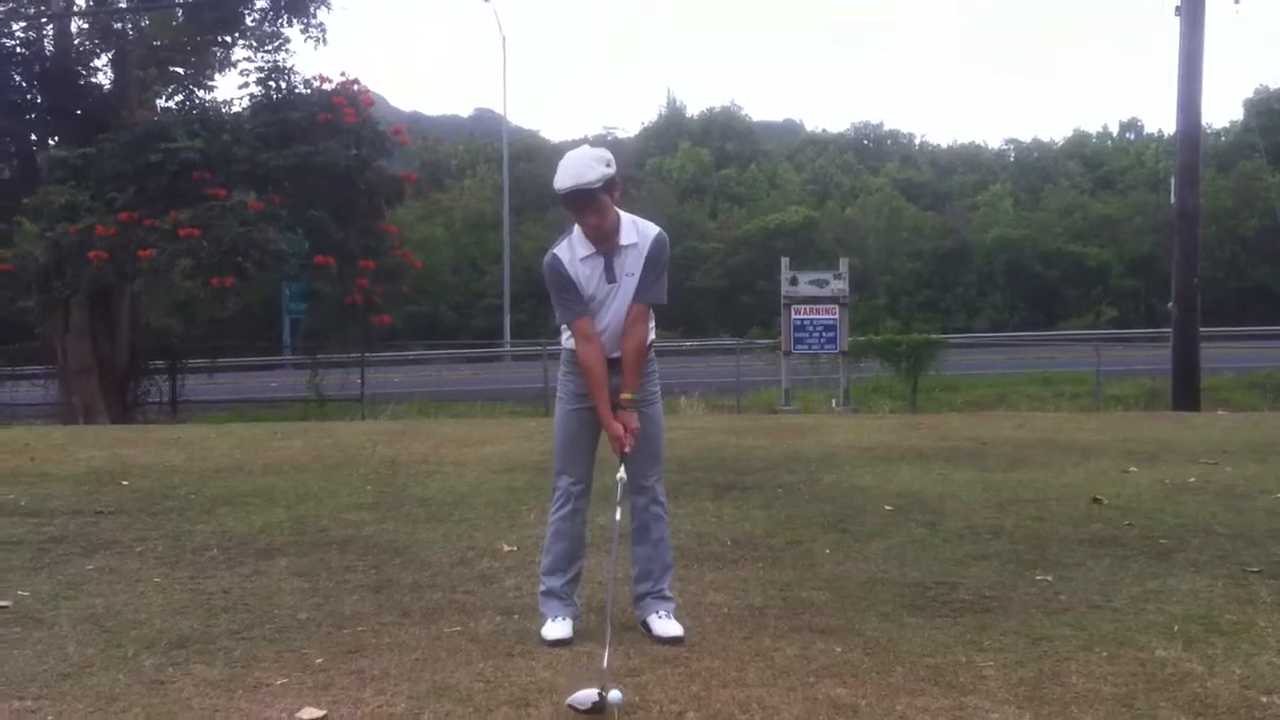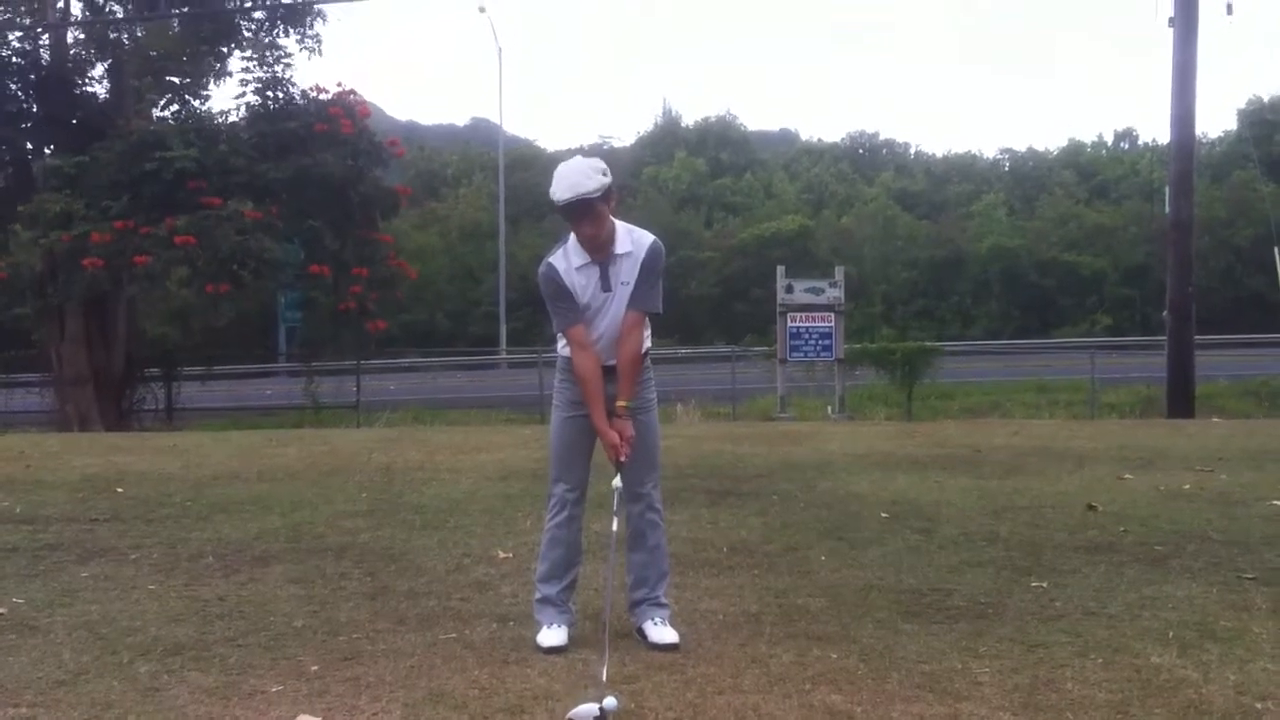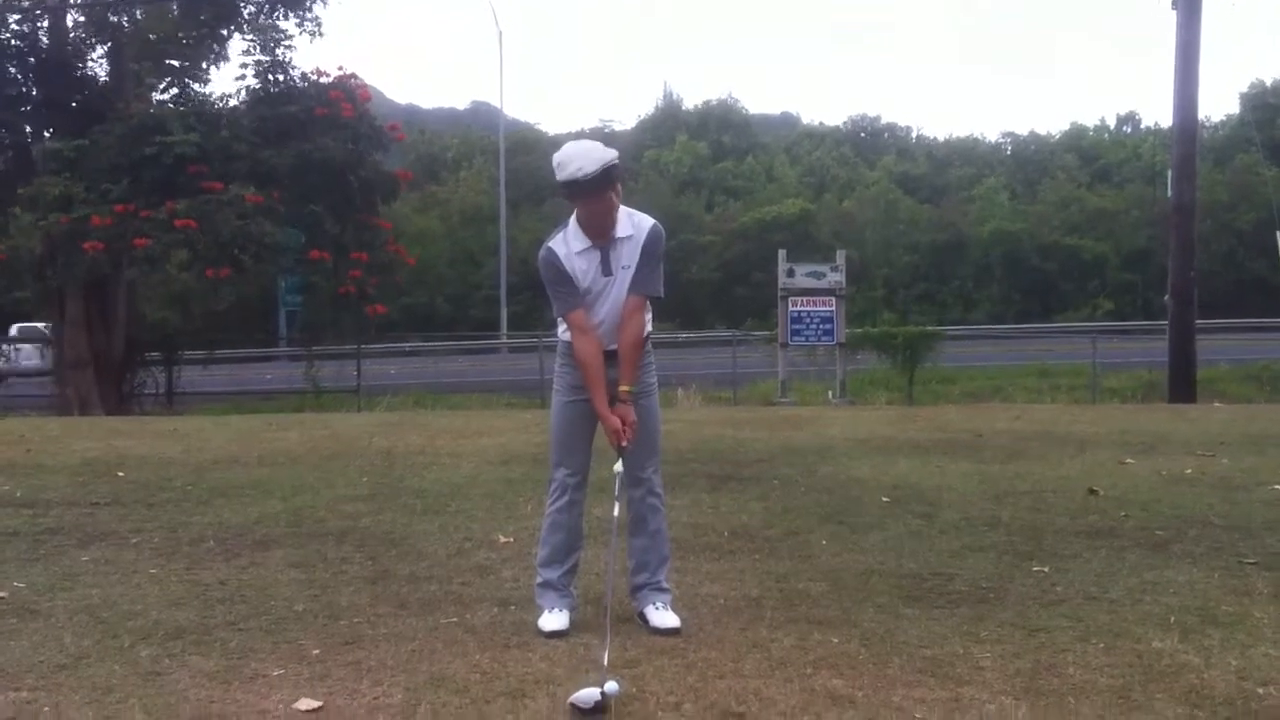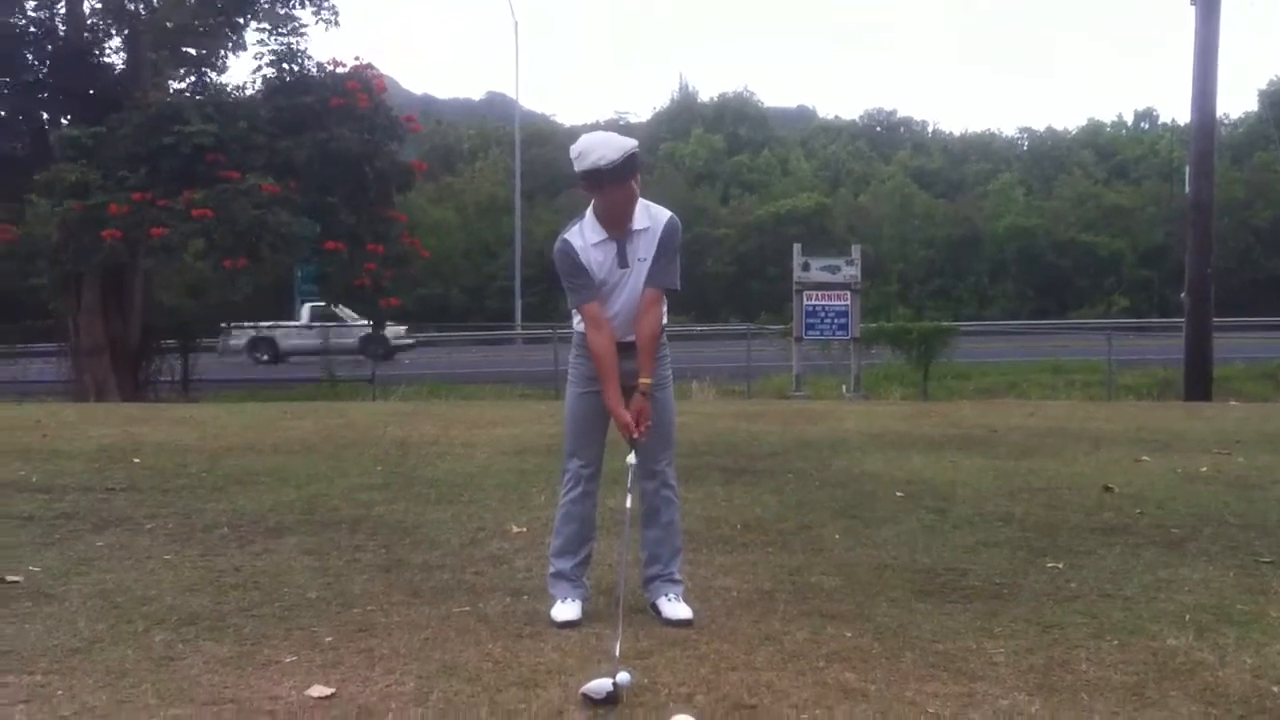
dt=0.3s
person 1, frame 1
left shoulder: (652, 242)
right shoulder: (559, 260)
left elbow: (636, 326)
right elbow: (586, 342)
left wrist: (628, 405)
right wrist: (607, 416)
left hip: (638, 369)
right hip: (580, 373)
left knee: (648, 488)
right knee: (570, 488)
left ankle: (654, 602)
right ankle: (558, 604)
person 1, frame 2
left shoulder: (647, 250)
right shoulder: (555, 269)
left elbow: (631, 335)
right elbow: (582, 349)
left wrist: (623, 412)
right wrist: (602, 423)
left hip: (634, 377)
right hip: (576, 380)
left knee: (644, 495)
right knee: (566, 495)
left ankle: (650, 609)
right ankle: (554, 611)
person 1, frame 3
left shoulder: (647, 234)
right shoulder: (555, 254)
left elbow: (633, 318)
right elbow: (582, 334)
left wrist: (625, 397)
right wrist: (603, 409)
left hip: (634, 361)
right hip: (576, 365)
left knee: (645, 480)
right knee: (566, 480)
left ankle: (652, 593)
right ankle: (554, 595)
person 1, frame 4
left shoulder: (664, 226)
right shoulder: (571, 245)
left elbow: (651, 311)
right elbow: (597, 326)
left wrist: (643, 390)
right wrist: (614, 403)
left hip: (649, 355)
right hip: (592, 357)
left knee: (658, 472)
right knee: (580, 471)
left ankle: (664, 584)
right ankle: (567, 585)
